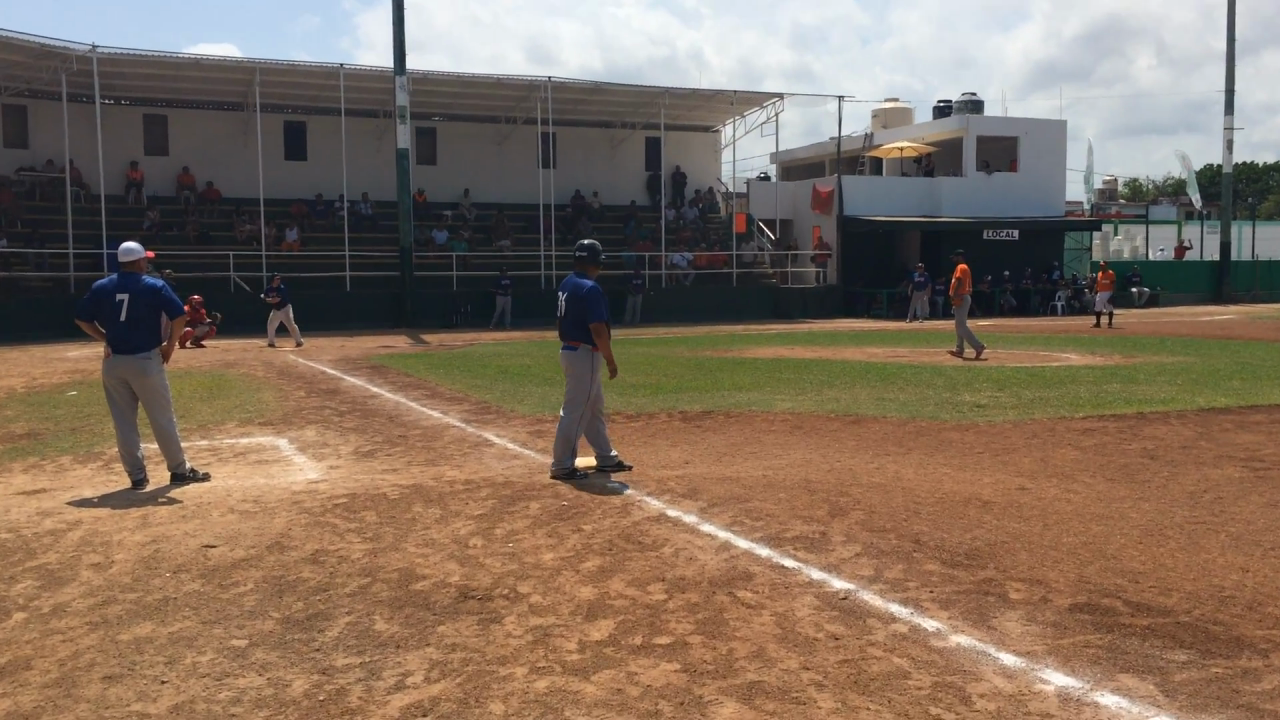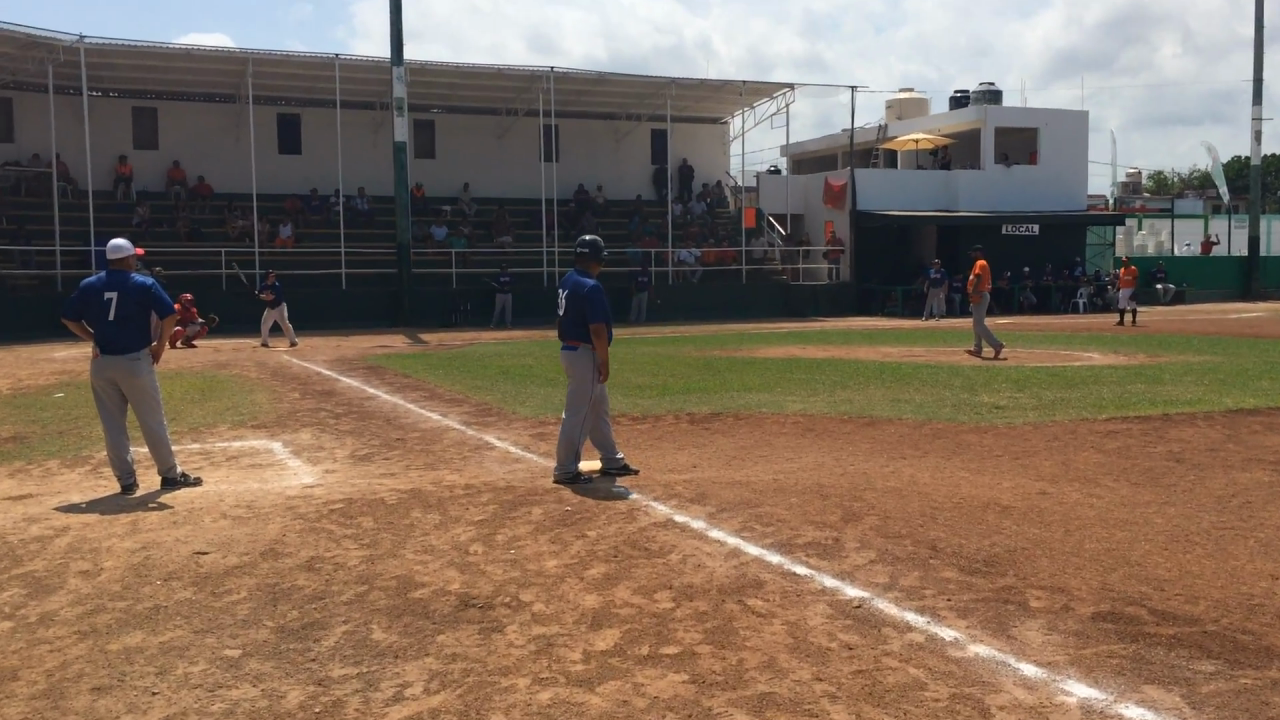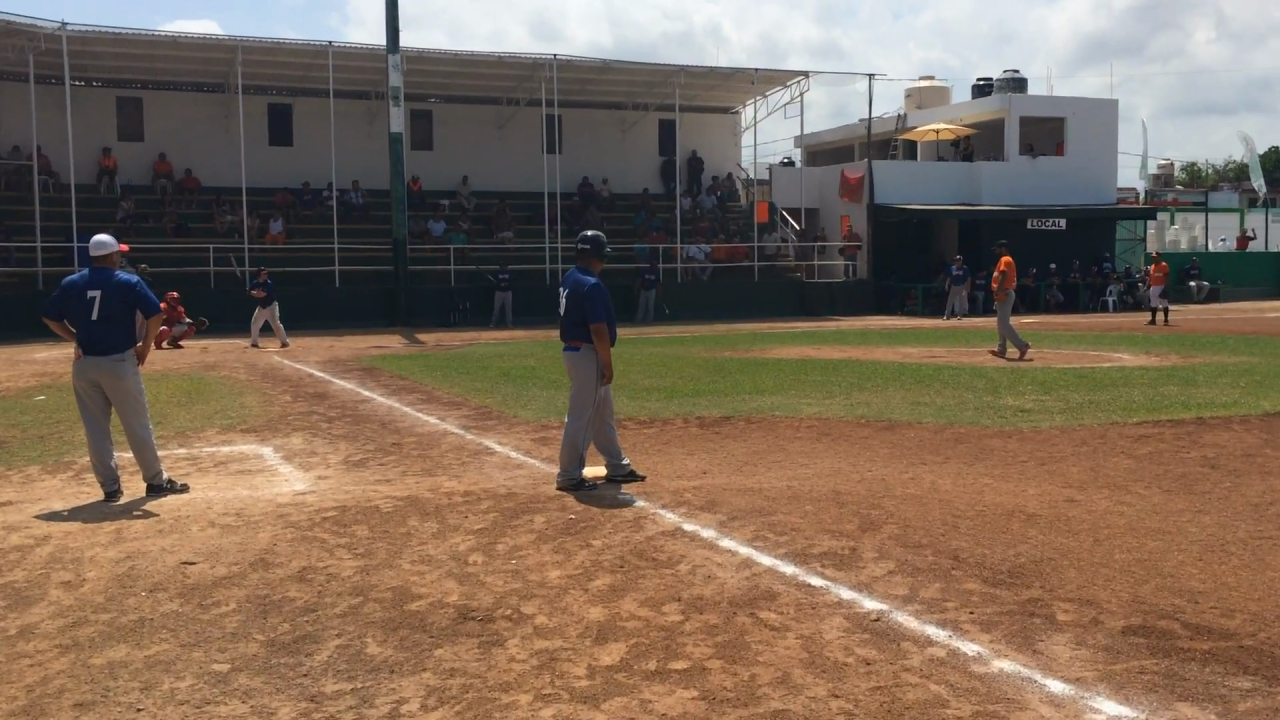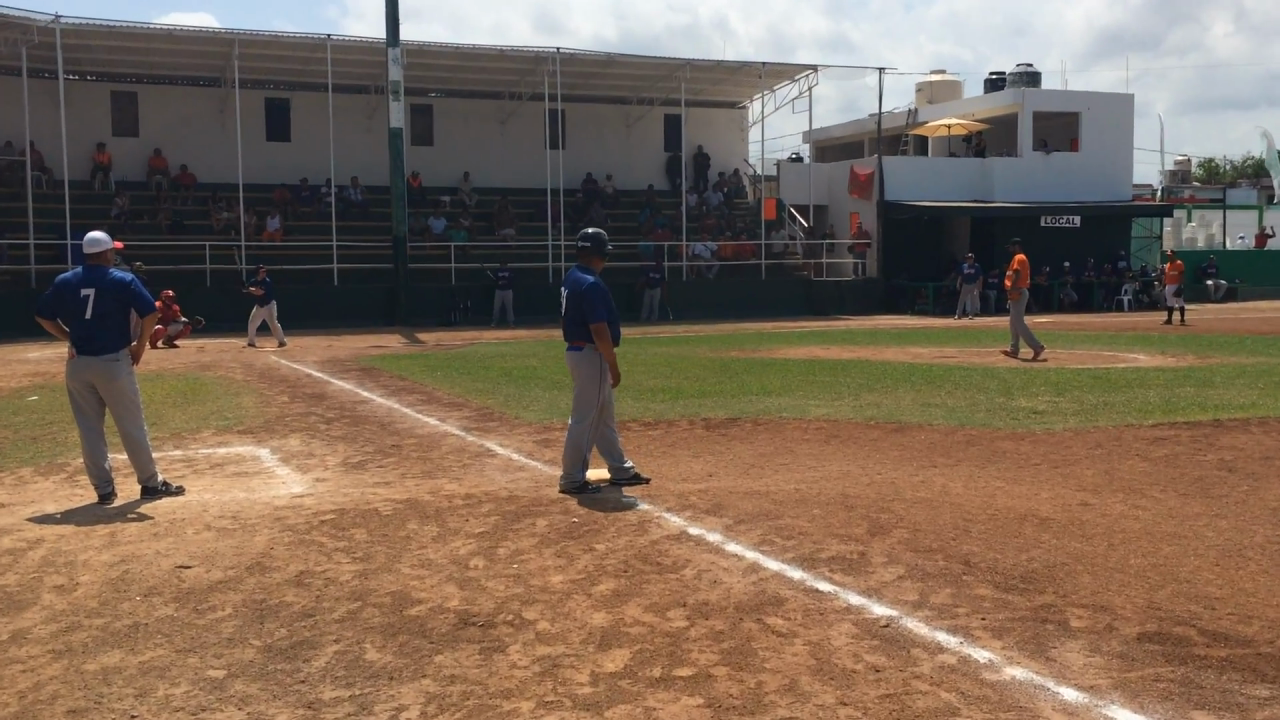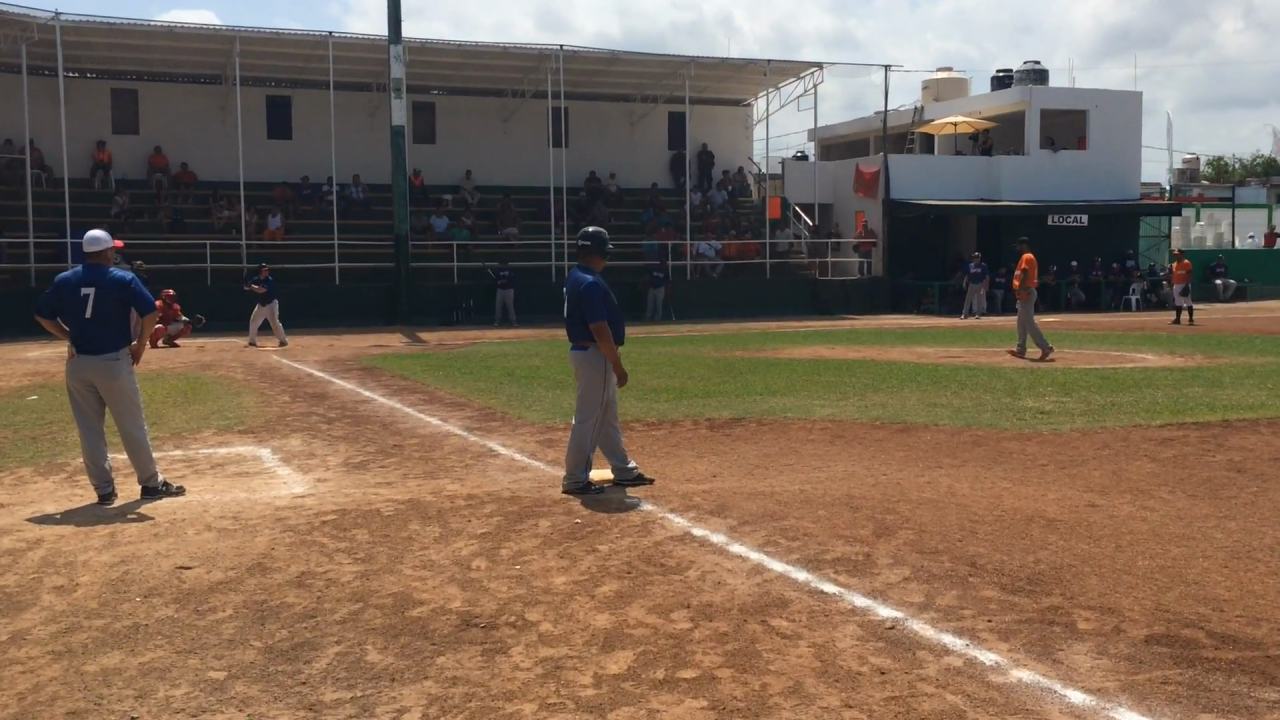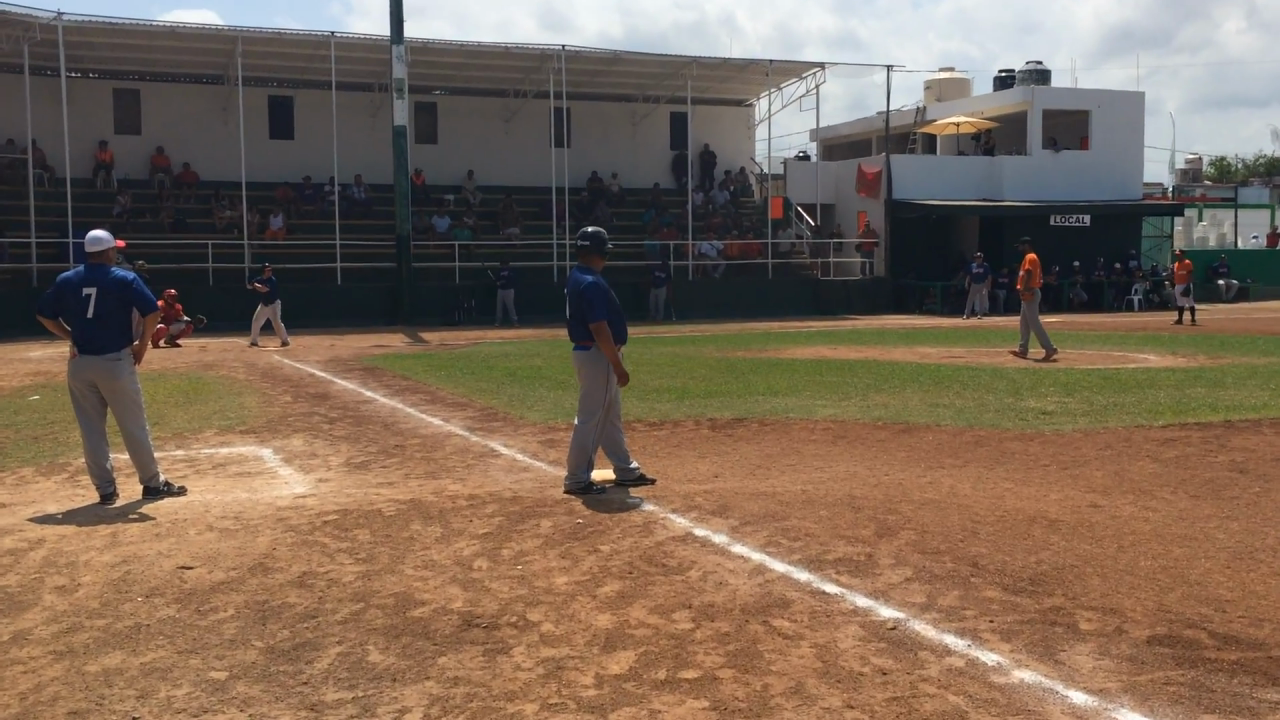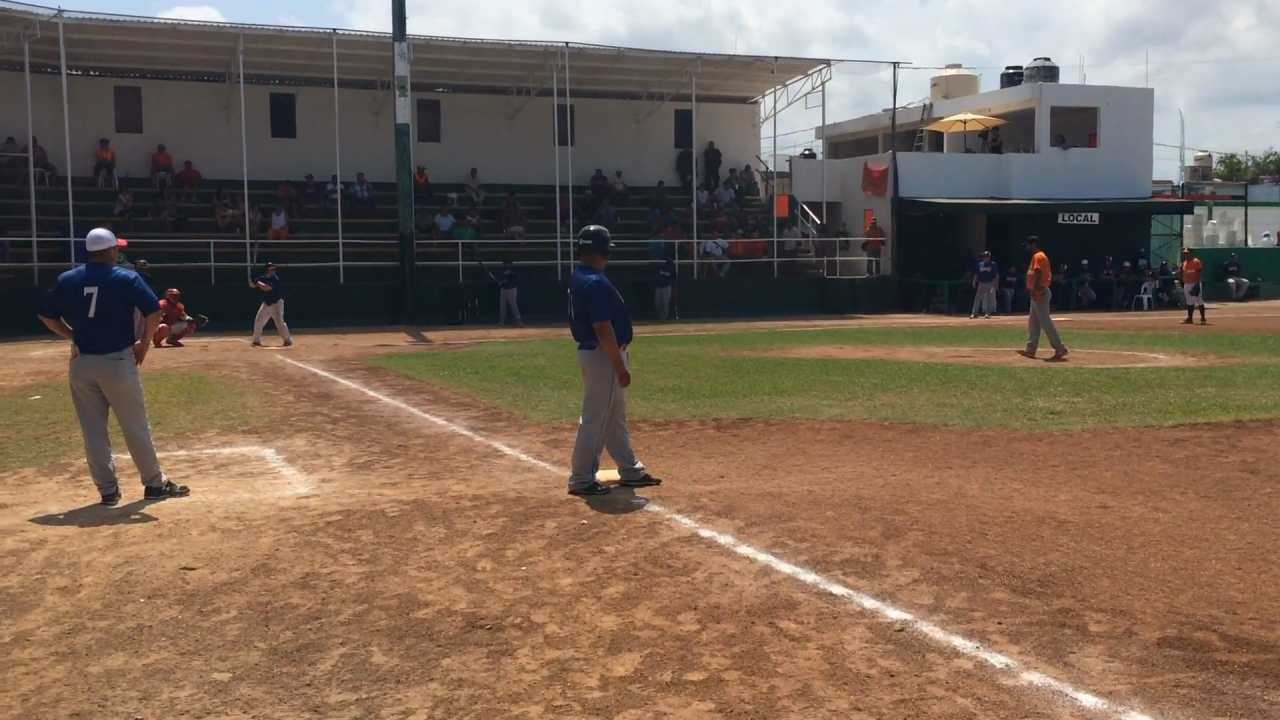
dt=0.1s
person 1, frame 1
left shoulder: (101, 287)
right shoulder: (154, 286)
left elbow: (81, 319)
right elbow: (179, 316)
left wrist: (105, 339)
right wrist: (170, 344)
left hip: (113, 362)
right hip: (146, 360)
left knee: (124, 423)
right knee: (162, 419)
left ankle: (137, 476)
right ankle: (179, 470)
person 1, frame 2
left shoulder: (88, 286)
right shoulder: (144, 284)
left elbow: (68, 318)
right elbow: (169, 315)
left wrist: (93, 339)
right wrist: (160, 344)
left hip: (102, 363)
right hip: (135, 361)
left knee: (113, 425)
right knee: (152, 422)
left ankle: (126, 480)
right ankle: (170, 475)
person 1, frame 3
left shoulder: (71, 284)
right shoulder: (128, 282)
left elbow: (49, 317)
right elbow: (155, 314)
left wrist: (76, 339)
right wrist: (146, 344)
left hip: (84, 364)
right hip: (119, 362)
left knee: (95, 429)
right knee: (137, 425)
left ankle: (110, 486)
right ankle: (156, 481)
person 1, frame 4
left shoulder: (64, 282)
right shoulder: (123, 280)
left elbow: (42, 316)
right elbow: (151, 313)
left wrist: (70, 338)
right wrist: (141, 344)
left hip: (78, 364)
right hip: (113, 362)
left knee: (89, 430)
right knee: (132, 426)
left ankle: (104, 489)
right ankle: (151, 483)
person 1, frame 5
left shoulder: (64, 280)
right shoulder: (123, 279)
left elbow: (43, 315)
right elbow: (150, 312)
left wrist: (70, 338)
right wrist: (140, 343)
left hip: (78, 364)
right hip: (114, 361)
left knee: (89, 430)
right knee: (132, 426)
left ankle: (104, 489)
right ankle: (151, 483)
person 1, frame 6
left shoulder: (66, 280)
right shoulder: (125, 279)
left elbow: (44, 315)
right elbow: (152, 312)
left wrist: (72, 337)
right wrist: (142, 343)
left hip: (80, 364)
right hip: (115, 362)
left knee: (91, 430)
right knee: (134, 426)
left ankle: (106, 489)
right ankle: (153, 483)
person 1, frame 7
left shoulder: (67, 280)
right shoulder: (126, 278)
left elbow: (46, 315)
right elbow: (153, 312)
left wrist: (73, 337)
right wrist: (144, 343)
left hip: (81, 363)
right hip: (117, 361)
left knee: (93, 430)
right knee: (135, 427)
left ankle: (107, 490)
right ankle: (155, 484)
person 2, frame 1
left shoulder: (567, 283)
right shoulder: (589, 288)
right elbow: (598, 329)
right wrist: (610, 360)
left hip: (572, 350)
right hip: (584, 354)
left knee: (593, 408)
right knee: (575, 411)
left ankle: (606, 458)
right ankle: (562, 466)
person 2, frame 2
left shoulder: (567, 280)
right shoulder: (590, 287)
right elbow: (597, 330)
right wrist: (604, 362)
left hip: (572, 350)
right hip: (585, 354)
left knee: (598, 409)
right knee: (577, 413)
left ankle: (612, 460)
right ankle: (565, 470)
person 2, frame 3
left shoulder: (570, 278)
right shoulder: (591, 285)
right elbow: (598, 330)
right wrist: (608, 364)
left hip: (577, 350)
right hip: (587, 354)
left knee: (603, 413)
right knee: (581, 416)
left ankle: (618, 467)
right ankle: (569, 476)
person 2, frame 4
left shoulder: (572, 277)
right shoulder: (591, 284)
right elbow: (599, 330)
right wrist: (613, 365)
left hip: (580, 351)
right hip: (590, 355)
left knee: (603, 416)
right knee: (585, 418)
left ankle: (620, 470)
right ankle: (572, 479)
person 2, frame 5
left shoulder: (576, 277)
right shoulder: (590, 283)
right elbow: (600, 329)
right wrist: (617, 365)
left hip: (587, 352)
right hip: (594, 356)
left knee: (607, 415)
right knee: (588, 418)
left ankle: (624, 470)
right ankle: (575, 479)
person 2, frame 6
left shoulder: (578, 277)
right shoulder: (591, 283)
right elbow: (599, 329)
right wrist: (618, 365)
left hip: (590, 353)
right hip: (597, 356)
left knee: (610, 416)
right knee: (591, 418)
left ankle: (626, 470)
right ankle: (577, 479)
person 2, frame 7
left shoulder: (580, 277)
right shoulder: (594, 282)
right elbow: (603, 328)
right wrist: (620, 365)
left hip: (596, 352)
right hip: (602, 355)
left knee: (614, 415)
right knee: (595, 418)
left ankle: (630, 471)
right ankle: (581, 480)
